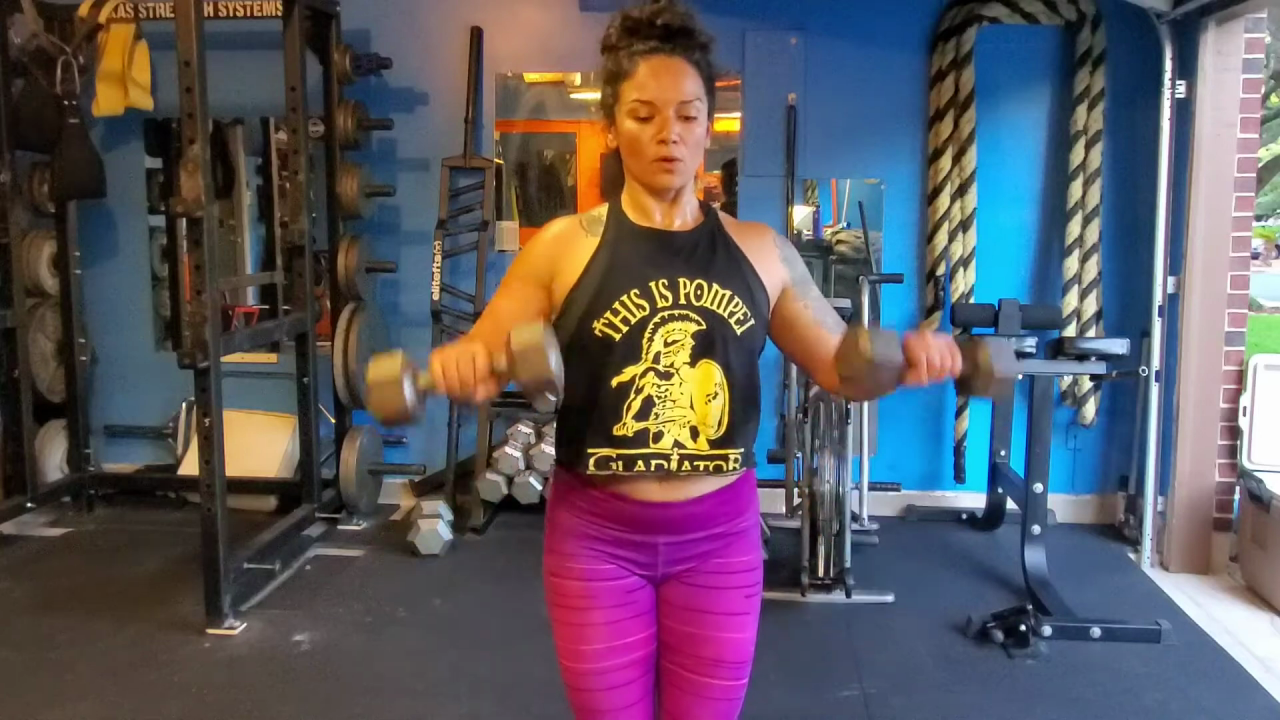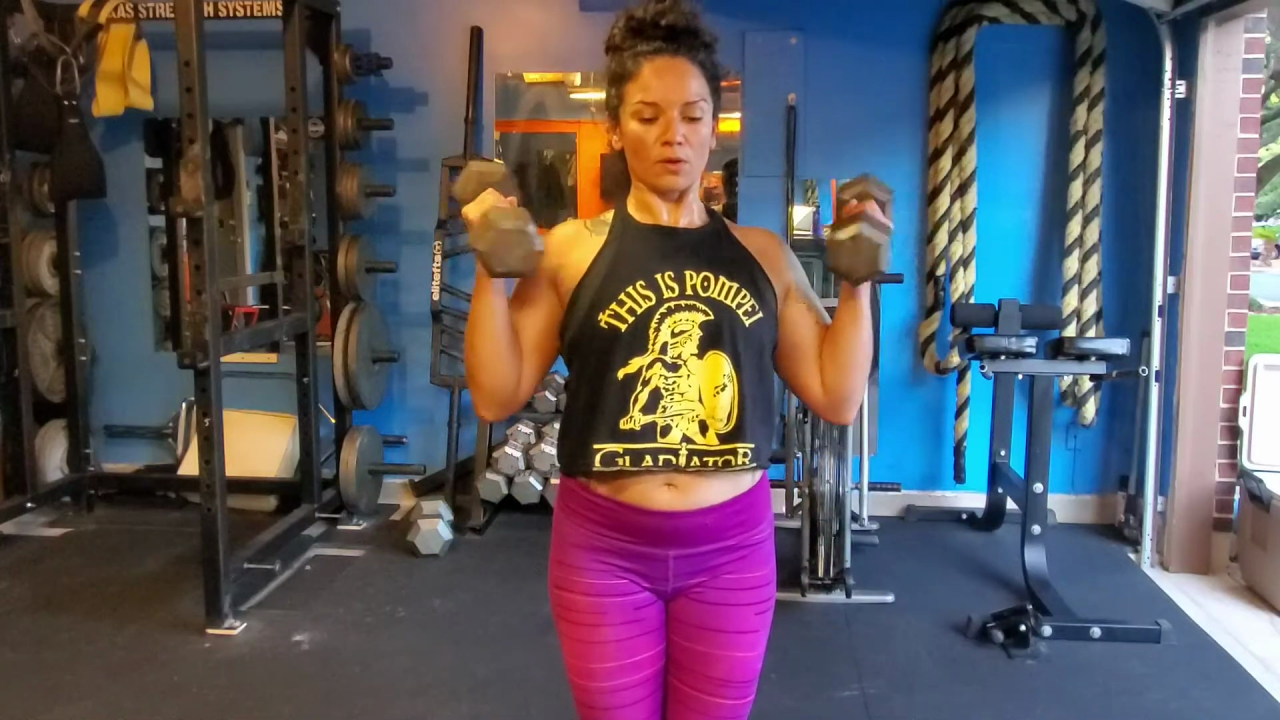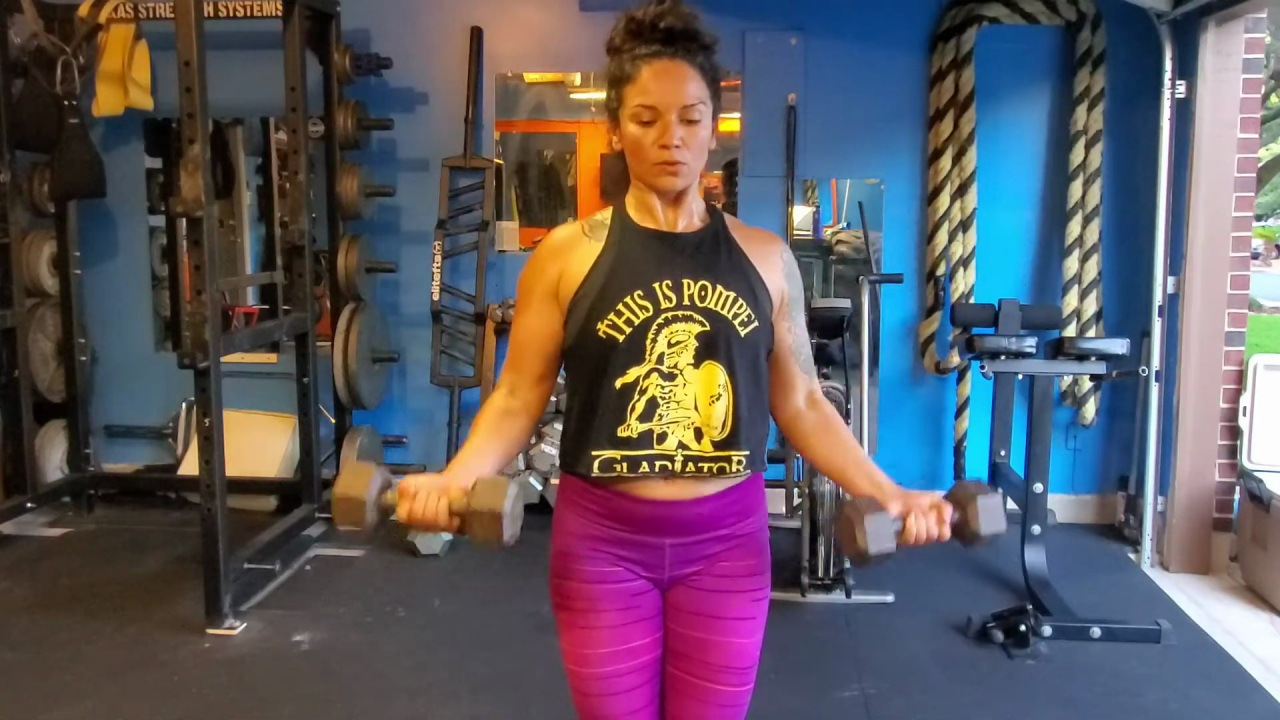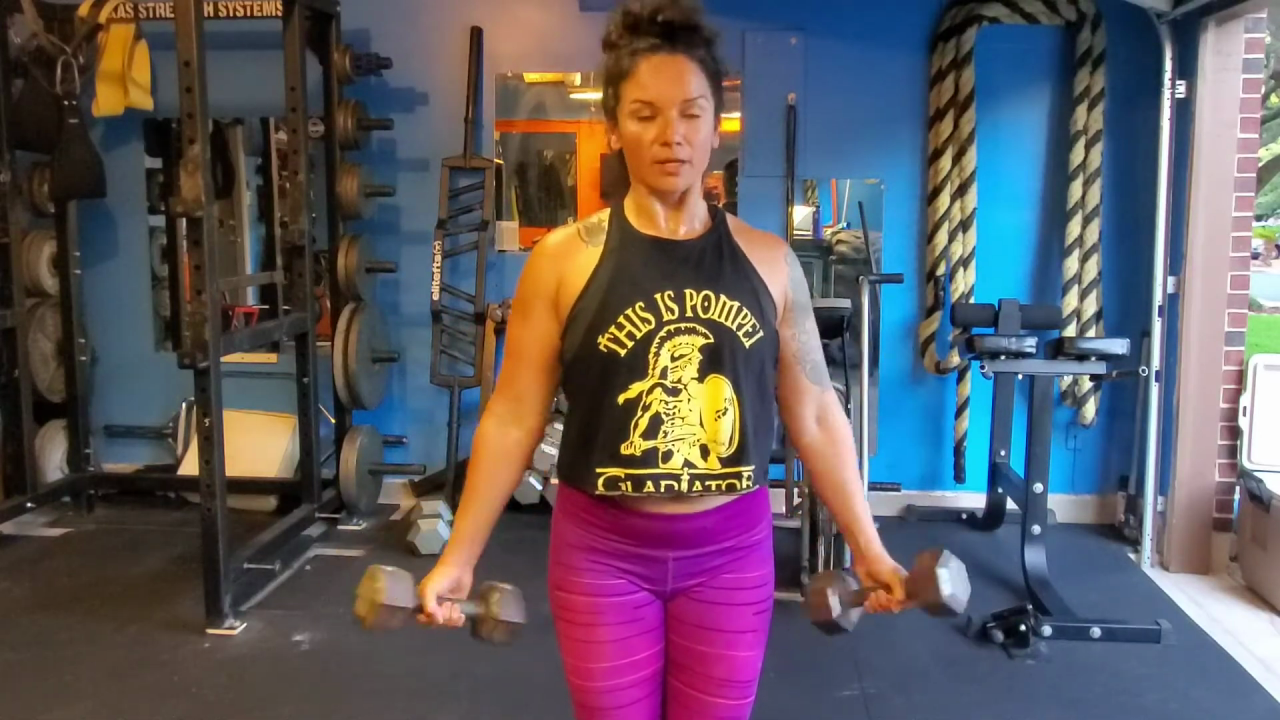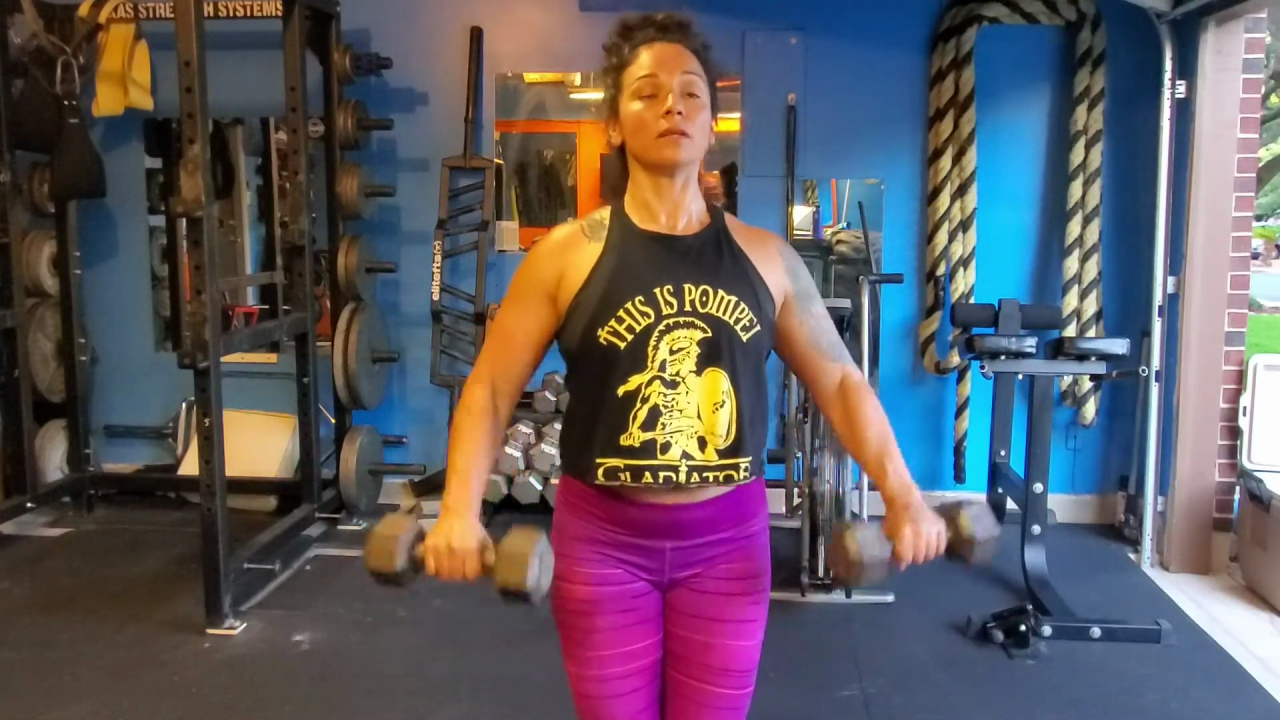
dt=1s
person 1, frame 1
left shoulder: (759, 250)
right shoulder: (565, 246)
left elbow: (841, 363)
right elbow: (479, 361)
left wrist: (903, 361)
right wrist: (457, 367)
left hip: (719, 537)
right hip: (596, 537)
person 1, frame 2
left shoulder: (763, 254)
right shoulder: (569, 251)
left elbow: (836, 398)
right elbow: (495, 398)
left wrist: (857, 276)
right wrist: (491, 270)
left hip: (732, 546)
right hip: (602, 545)
person 1, frame 3
left shoulder: (764, 256)
right shoulder: (568, 253)
left elbow: (799, 401)
right elbow: (517, 397)
left wrist: (885, 492)
right wrist: (454, 479)
left hip: (725, 539)
right hip: (602, 537)
person 1, frame 4
left shoulder: (768, 260)
right shoulder: (563, 258)
left elbow: (814, 411)
right elbow: (513, 416)
left wrist: (867, 547)
right wrist: (459, 557)
left hip: (730, 551)
right hip: (602, 550)
person 1, frame 5
left shoulder: (764, 255)
right shoulder: (568, 252)
left elbow: (838, 380)
right elbow: (489, 388)
left wrist: (902, 492)
right wrist: (459, 510)
left hip: (727, 539)
right hip: (603, 538)
